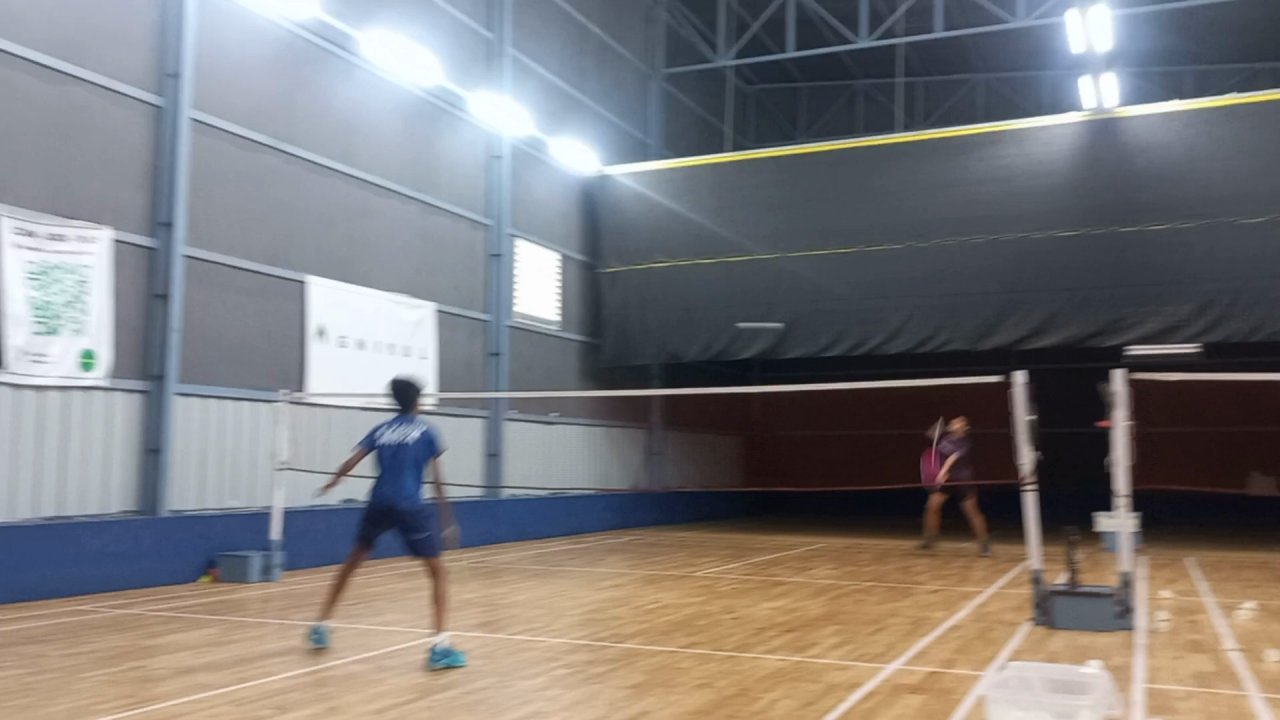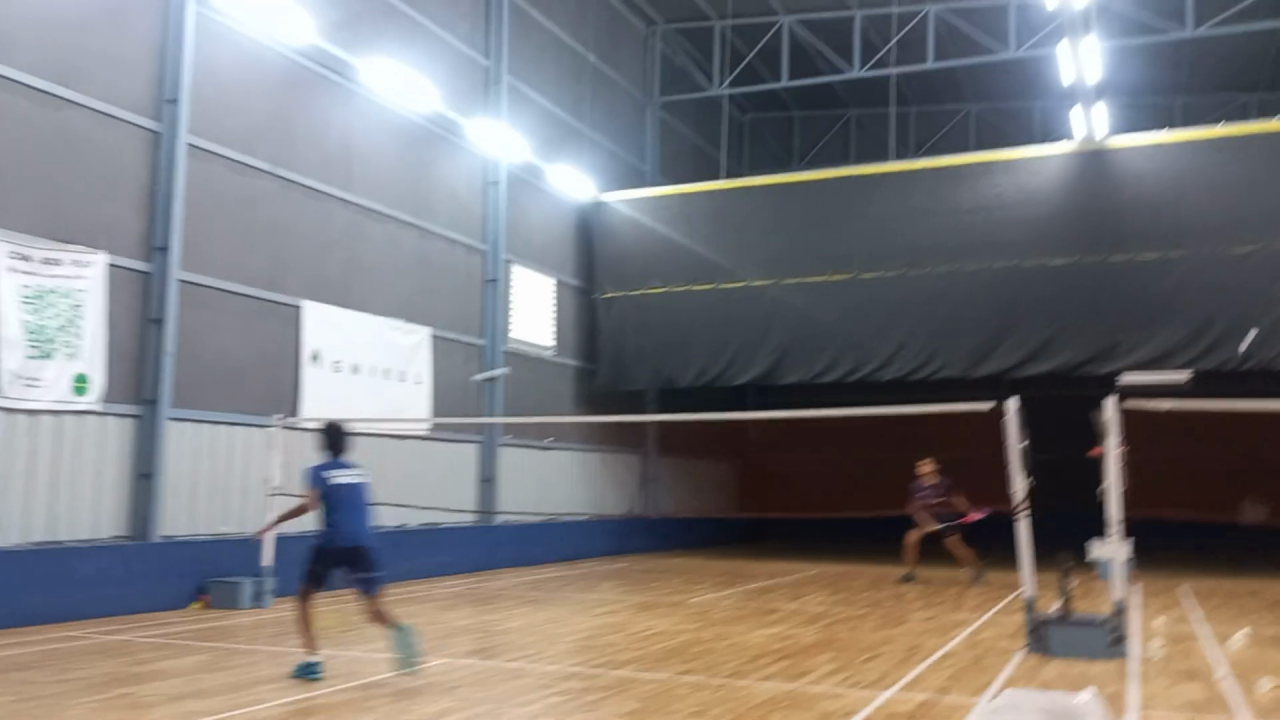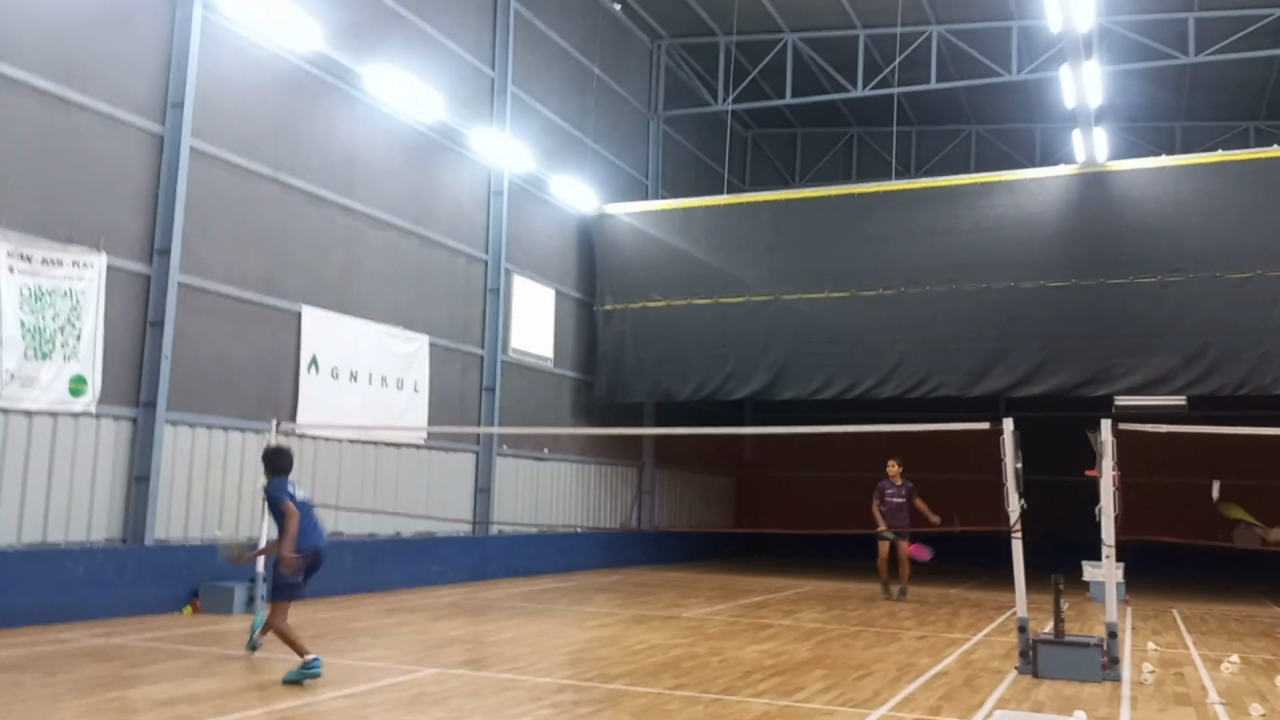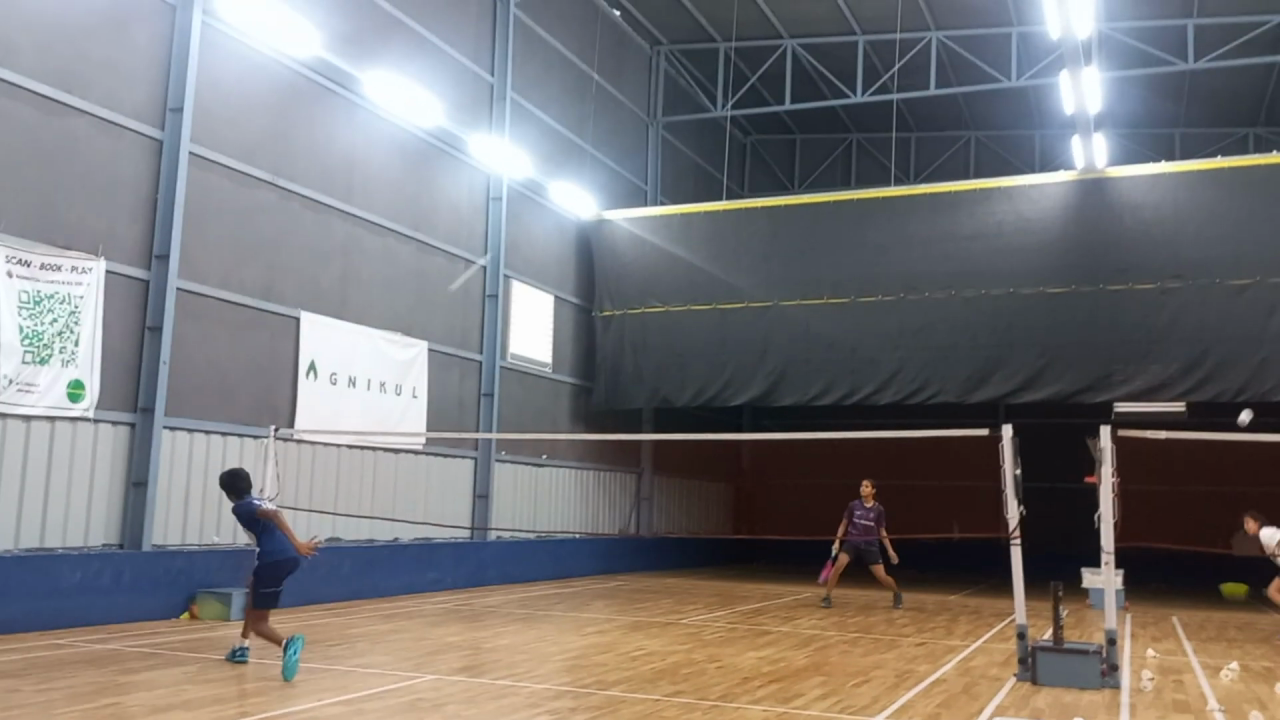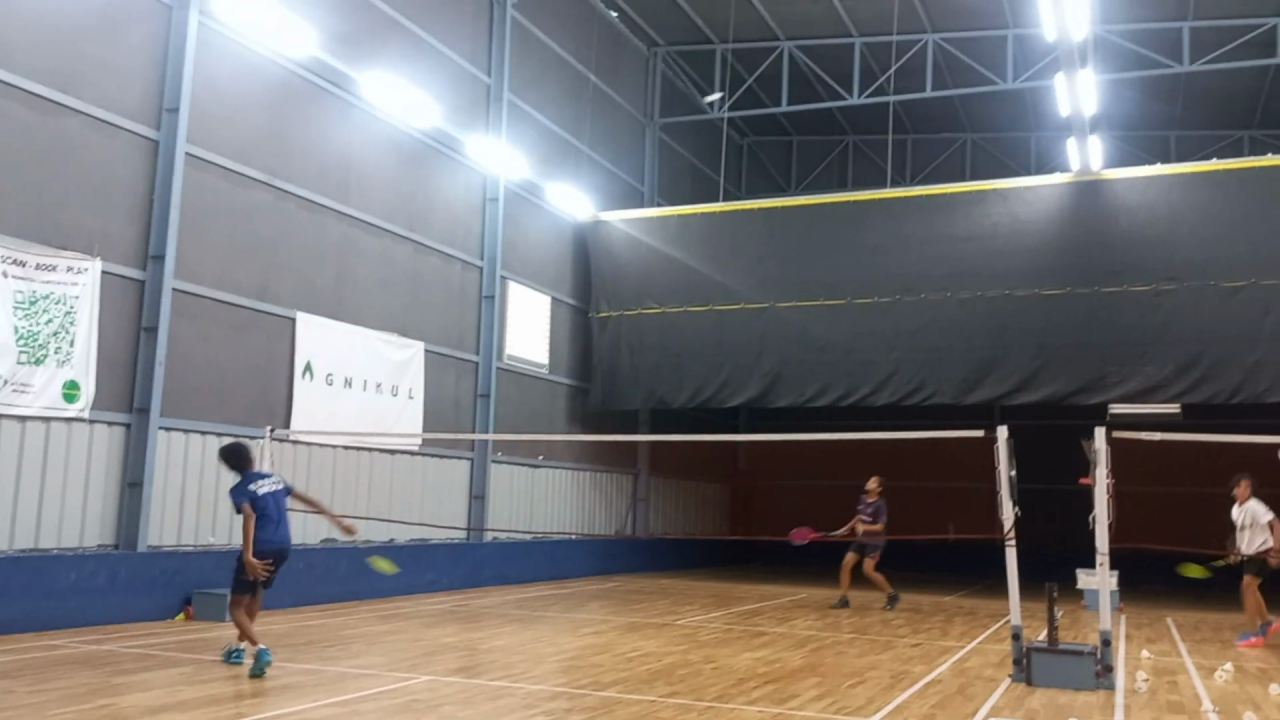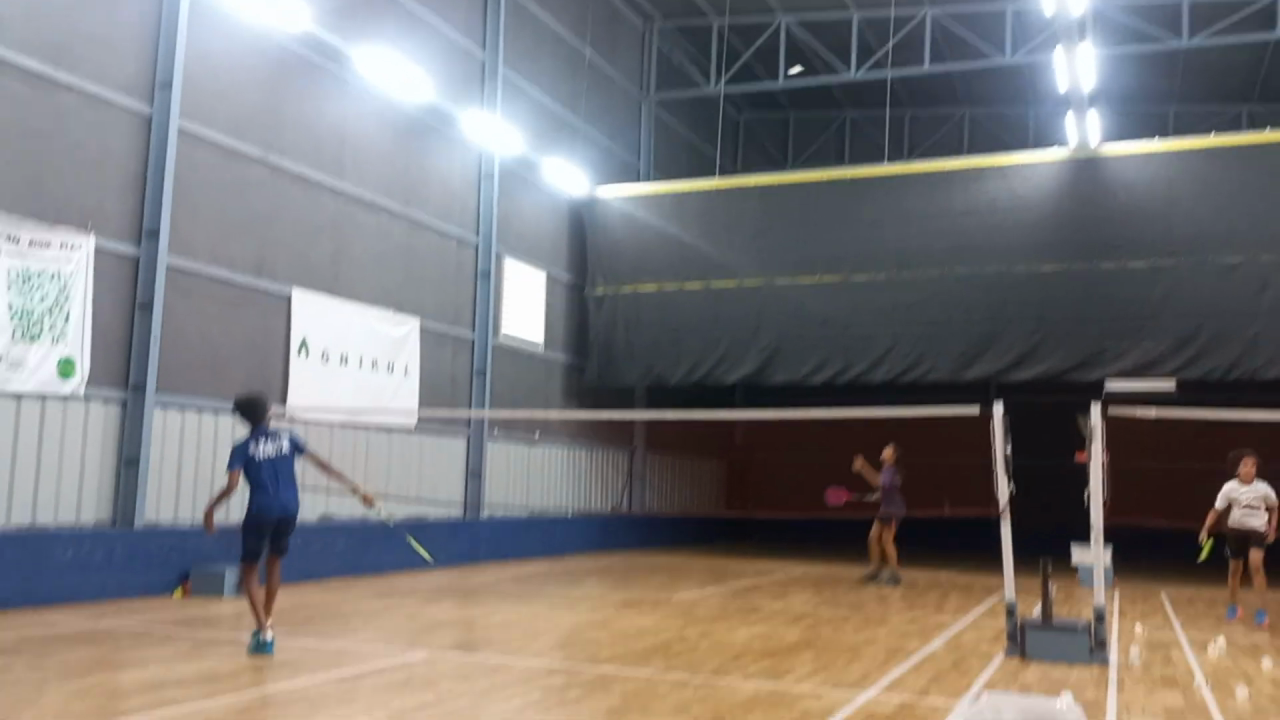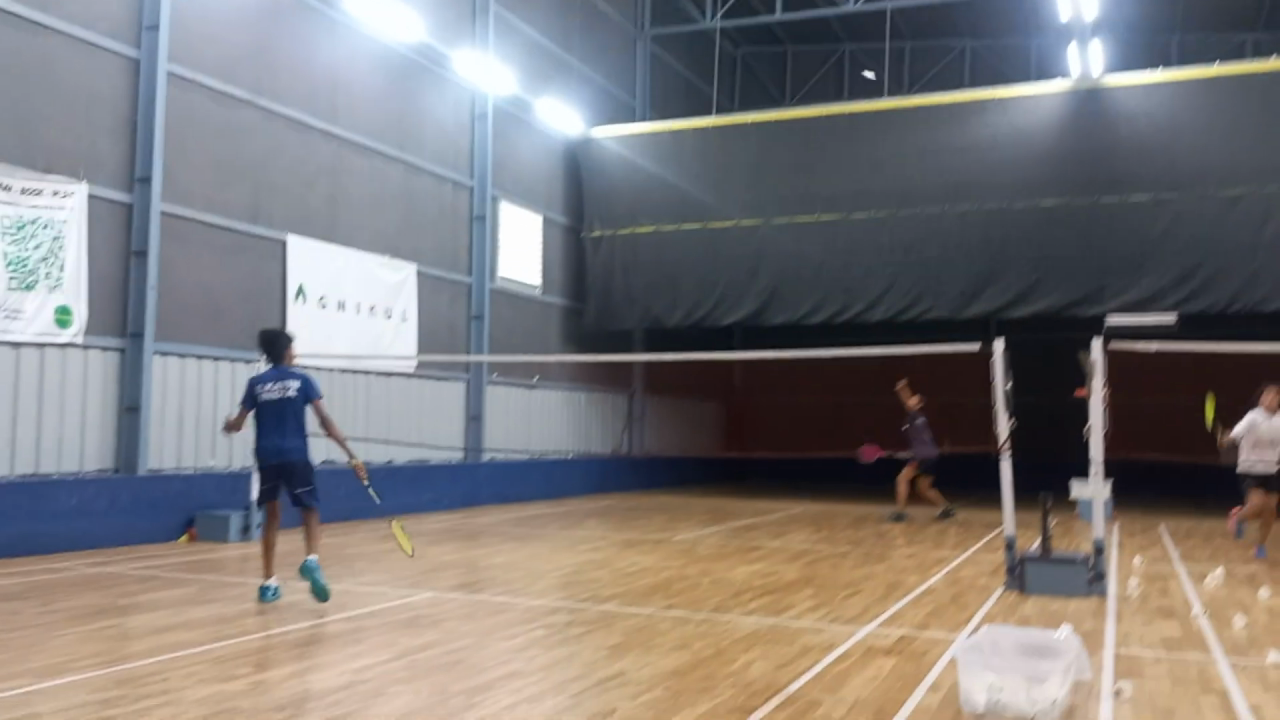
dt=0.3s
person 1, frame 1
left shoulder: (381, 430)
right shoulder: (425, 431)
left elbow: (351, 462)
right elbow: (437, 479)
left wrist: (333, 481)
right wrist: (448, 521)
left hip: (379, 504)
right hip: (409, 506)
left knee: (354, 561)
right knee: (438, 573)
left ankle: (323, 626)
right ankle: (439, 647)
person 1, frame 2
left shoulder: (320, 472)
right shoulder: (361, 474)
left elbow: (310, 504)
left wrist: (275, 522)
left hip: (332, 542)
right hip: (362, 542)
left knee: (304, 597)
right knee: (373, 608)
left ankle: (313, 660)
right ankle: (399, 631)
person 1, frame 3
left shoulder: (274, 487)
right shoulder: (294, 489)
left elbow: (292, 513)
left wrist: (285, 549)
right wrist: (257, 554)
left hip: (298, 551)
right hip: (314, 550)
left knee: (278, 619)
right knee: (280, 600)
left ankle: (310, 661)
right ankle: (261, 636)
person 1, frame 4
left shoulder: (241, 507)
right shoulder: (258, 503)
left elbow: (274, 515)
left wrist: (296, 542)
left hip: (276, 558)
right hip: (290, 557)
left knee: (258, 623)
right knee: (255, 588)
left ankle: (288, 644)
right ankle: (241, 647)
person 1, frame 5
left shoulder: (239, 489)
right shoulder: (275, 479)
left elbow: (250, 516)
right elbow: (307, 500)
left wrist: (247, 555)
right wrist: (337, 520)
left hip: (261, 548)
right hip: (282, 546)
left knee: (237, 606)
right knee: (255, 591)
left ankle: (260, 649)
right ankle: (238, 647)
person 1, frame 6
left shoulder: (242, 449)
right shoulder: (286, 438)
left elbow: (231, 486)
right elbow: (320, 464)
left wrist: (210, 509)
right wrist: (355, 488)
left hip: (261, 513)
right hip: (288, 511)
left knee: (250, 573)
right knee: (274, 564)
left ankle: (265, 634)
right ankle: (266, 622)
person 1, frame 7
left shoulder: (256, 383)
right shoulder: (302, 380)
left elbow: (238, 424)
right elbow: (325, 421)
left wrist: (228, 426)
right wrist: (350, 454)
left hip: (268, 458)
right hip: (296, 457)
left knee: (272, 518)
right knee: (311, 519)
left ankle: (269, 583)
right ankle: (311, 560)
